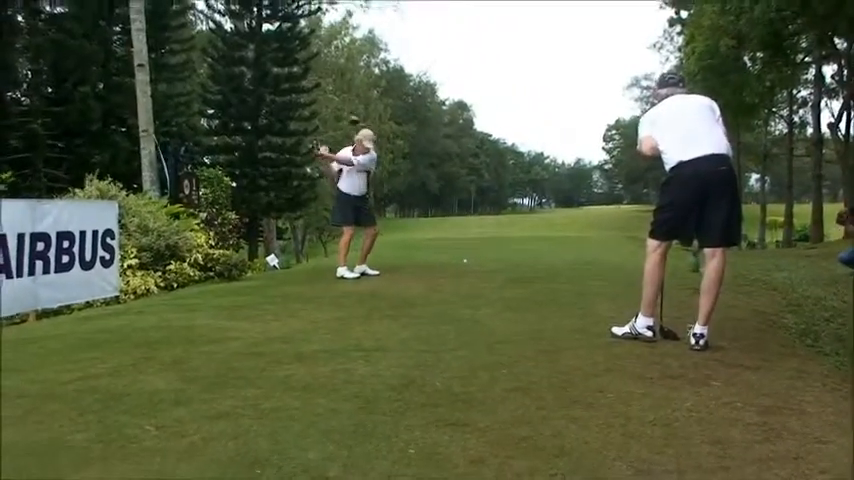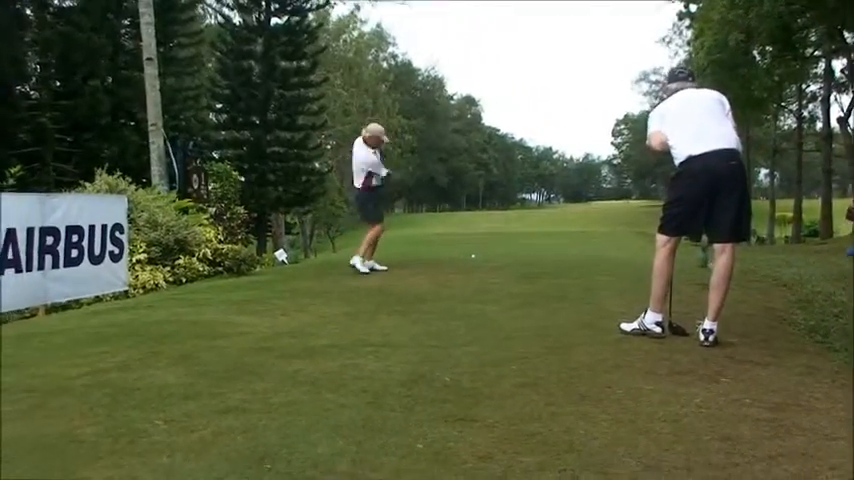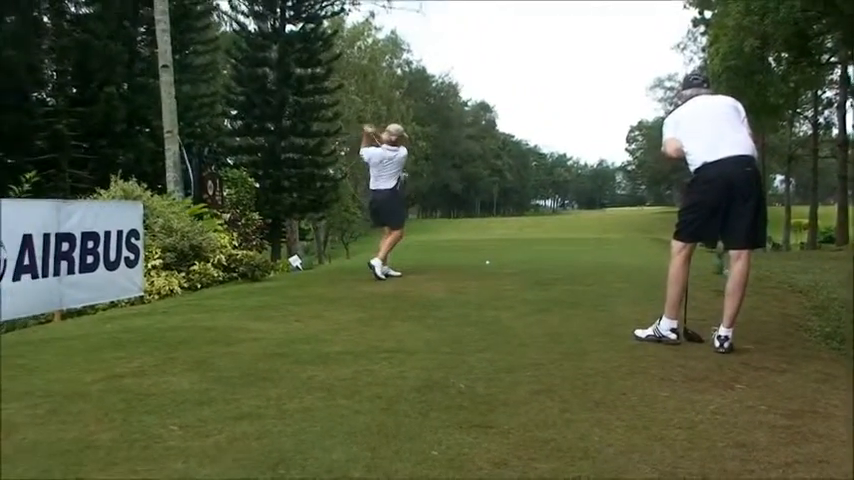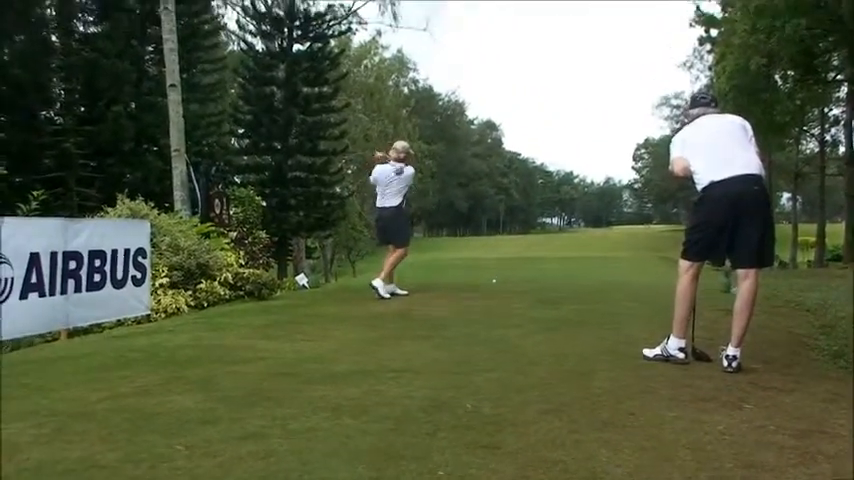
dt=0.3s
person 1, frame 1
left shoulder: (652, 114)
right shoulder: (706, 102)
left elbow: (648, 148)
right elbow: (724, 139)
left hip: (684, 172)
right hip: (721, 167)
left knee: (656, 245)
right knee: (716, 251)
left ankle: (644, 323)
right ankle: (700, 331)
person 1, frame 2
left shoulder: (661, 109)
right shoulder: (716, 96)
left elbow: (657, 143)
right elbow: (734, 133)
left hip: (694, 166)
right hip: (730, 162)
left knee: (665, 240)
right knee: (725, 247)
left ankle: (653, 319)
right ankle: (709, 327)
person 1, frame 3
left shoulder: (676, 115)
right shoulder: (731, 102)
left elbow: (673, 150)
right elbow: (750, 140)
left hip: (709, 173)
right hip: (746, 169)
left knee: (681, 247)
right knee: (741, 253)
left ankle: (668, 326)
right ankle: (725, 334)
person 1, frame 4
left shoulder: (683, 134)
right shoulder: (738, 121)
left elbow: (680, 169)
right elbow: (757, 158)
left hip: (716, 192)
right hip: (753, 188)
left knee: (688, 266)
right knee: (748, 273)
left ankle: (676, 345)
right ankle: (732, 353)
person 2, frame 1
left shoulder: (371, 156)
right shoulder: (344, 152)
left elbow: (350, 162)
right elbow: (334, 172)
left wrist: (329, 156)
right wrist: (326, 158)
left hip: (361, 198)
right hip: (344, 197)
left knee: (372, 231)
right knee: (349, 232)
left ankle: (361, 266)
right ankle: (342, 268)
person 2, frame 2
left shoulder: (359, 142)
right shoulder: (369, 158)
right elbow: (384, 175)
right wrist: (390, 173)
left hip: (365, 192)
right hip: (368, 193)
left knee: (375, 226)
right knee: (377, 227)
left ankle: (368, 261)
right ankle: (358, 258)
person 2, frame 3
left shoulder: (372, 153)
right shoulder: (402, 153)
left elbow: (363, 151)
left wrist: (366, 134)
right wrist: (373, 134)
left hip: (375, 196)
right hip: (391, 196)
left knee: (387, 231)
right knee: (397, 232)
left ankle: (383, 267)
right ankle: (378, 260)
person 2, frame 4
left shoulder: (379, 169)
right shoulder: (409, 172)
left elbow: (373, 181)
left wrist: (378, 161)
right wrist: (386, 160)
left hip: (381, 213)
right hip: (397, 213)
left knee: (393, 249)
right knee: (401, 251)
left ankle: (390, 286)
right ankle: (379, 280)
